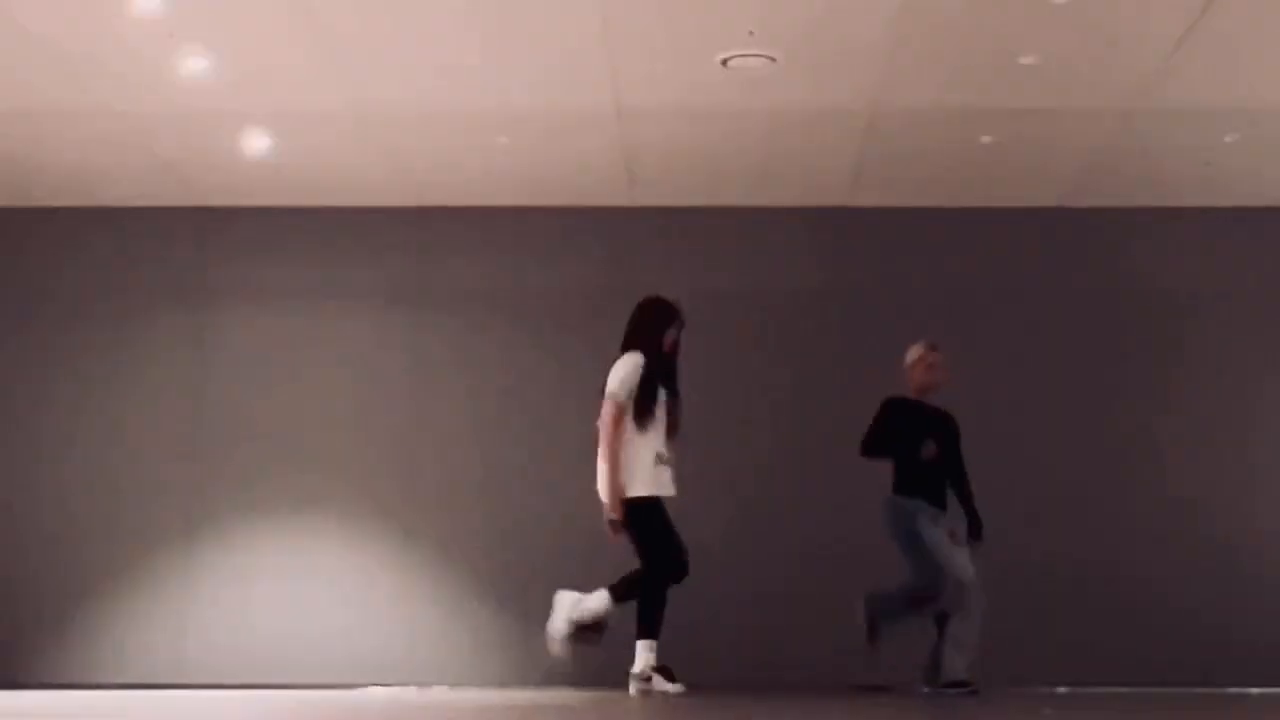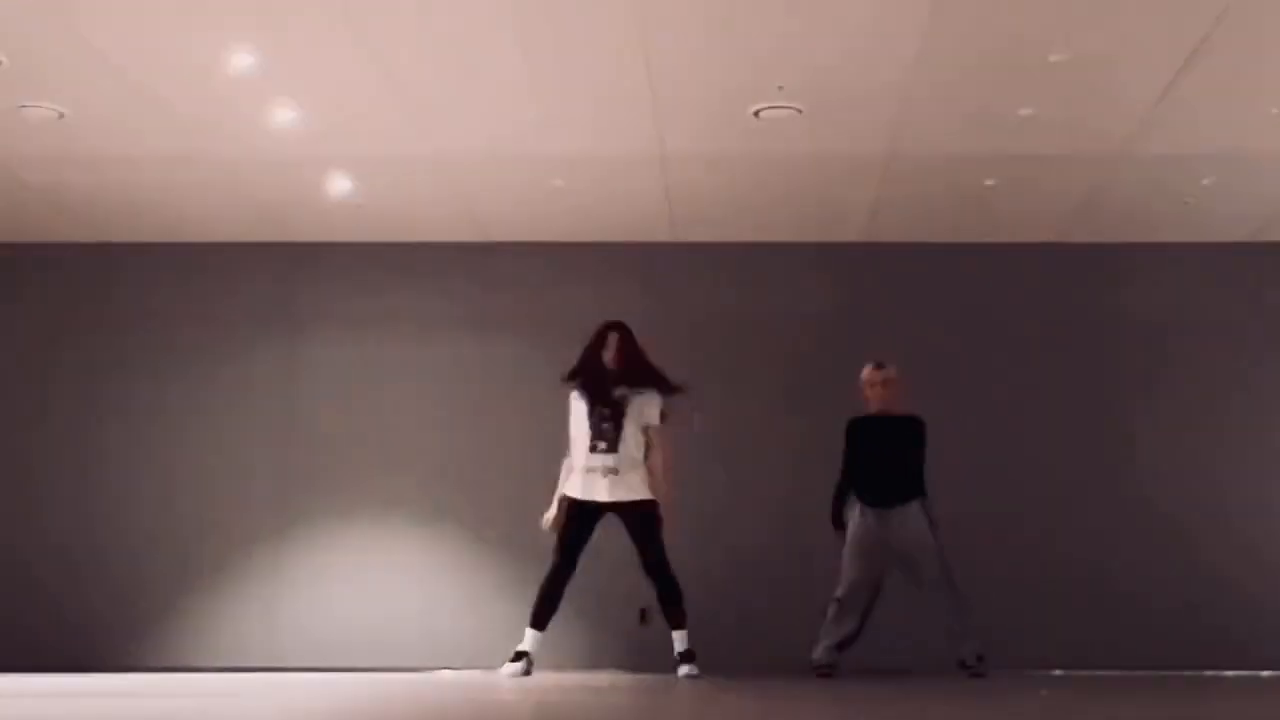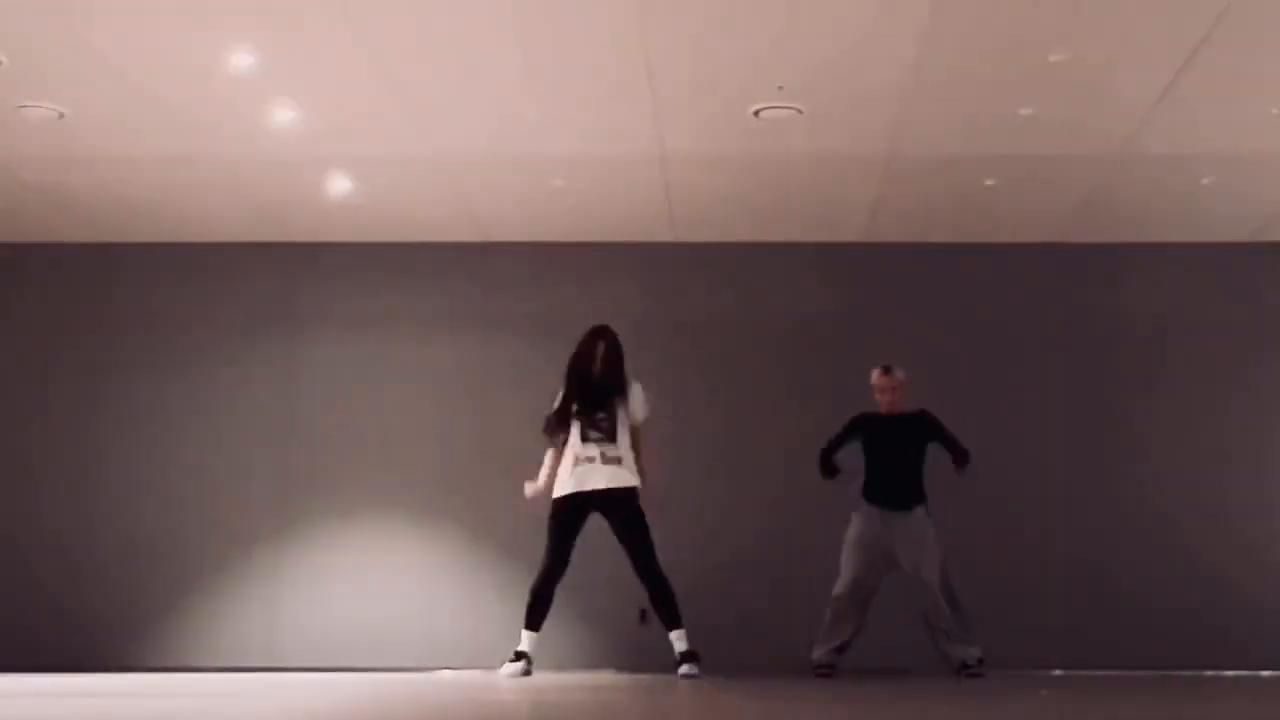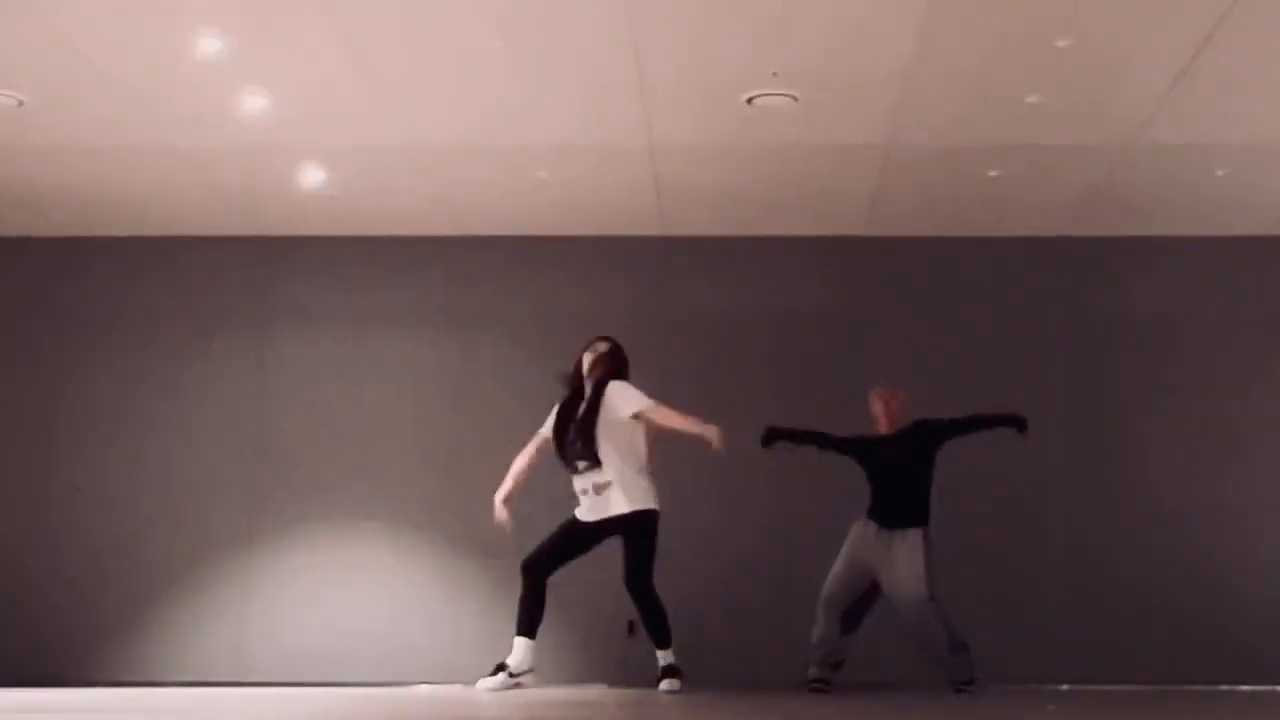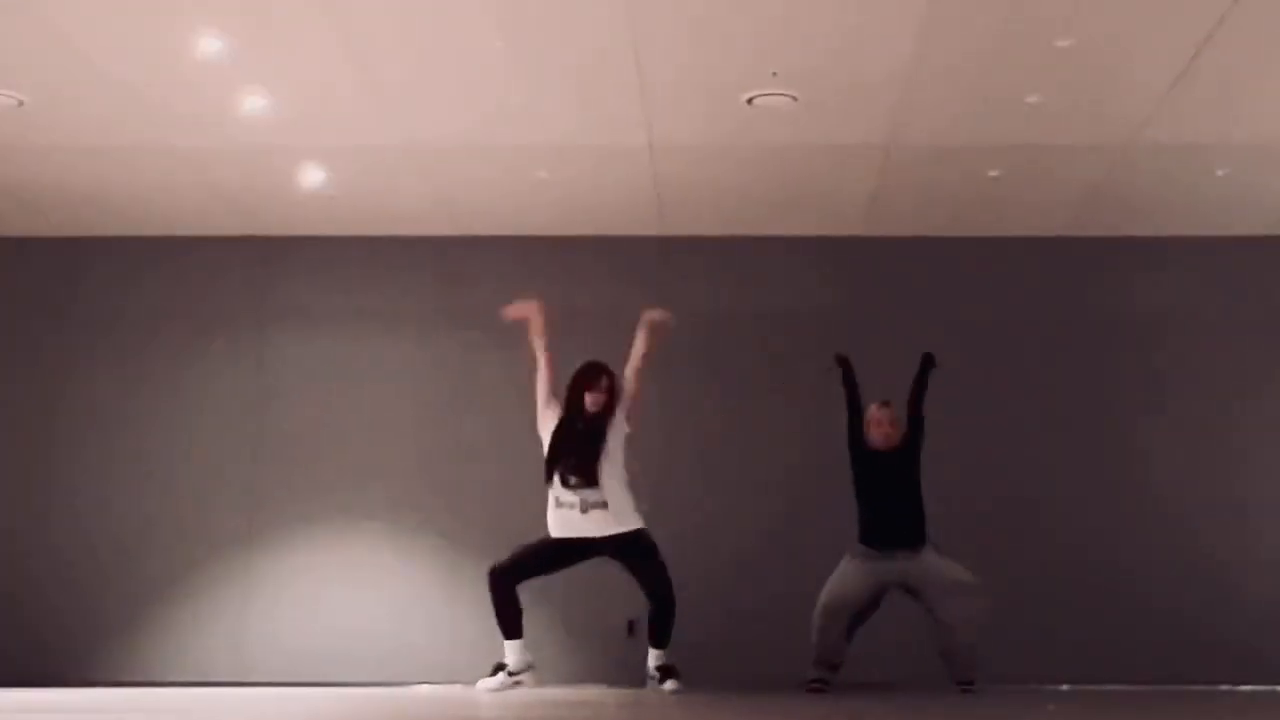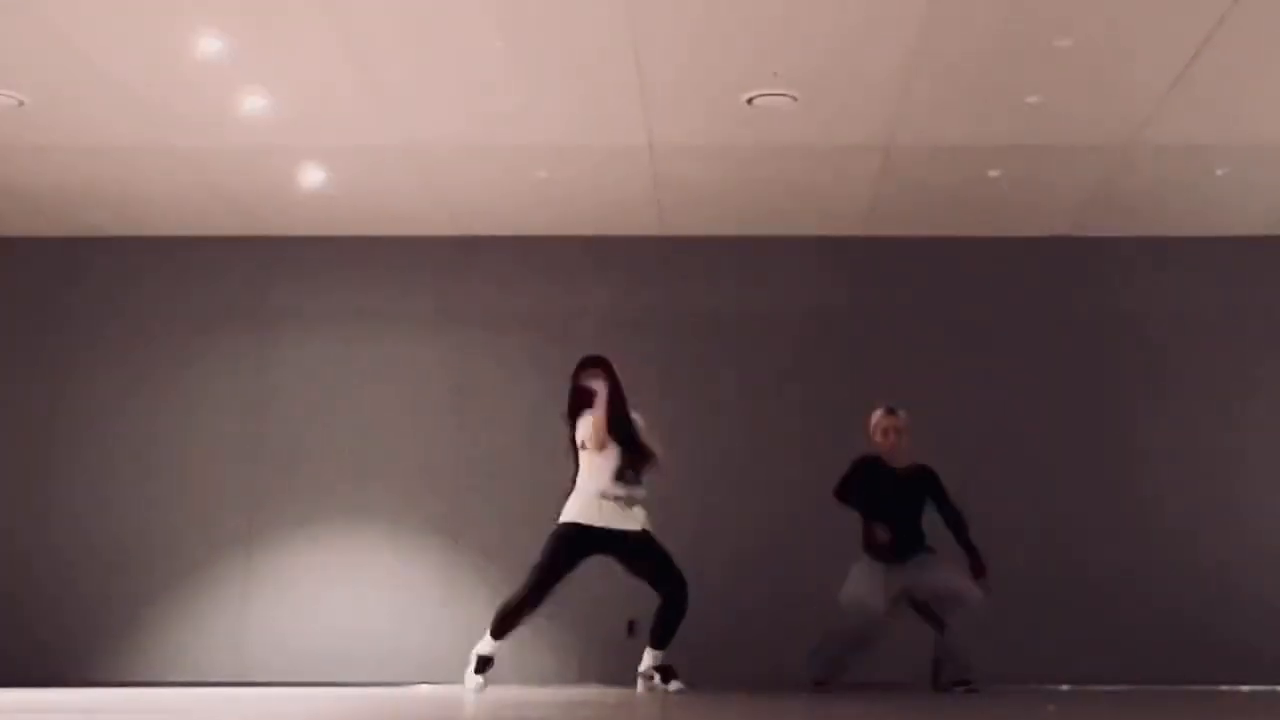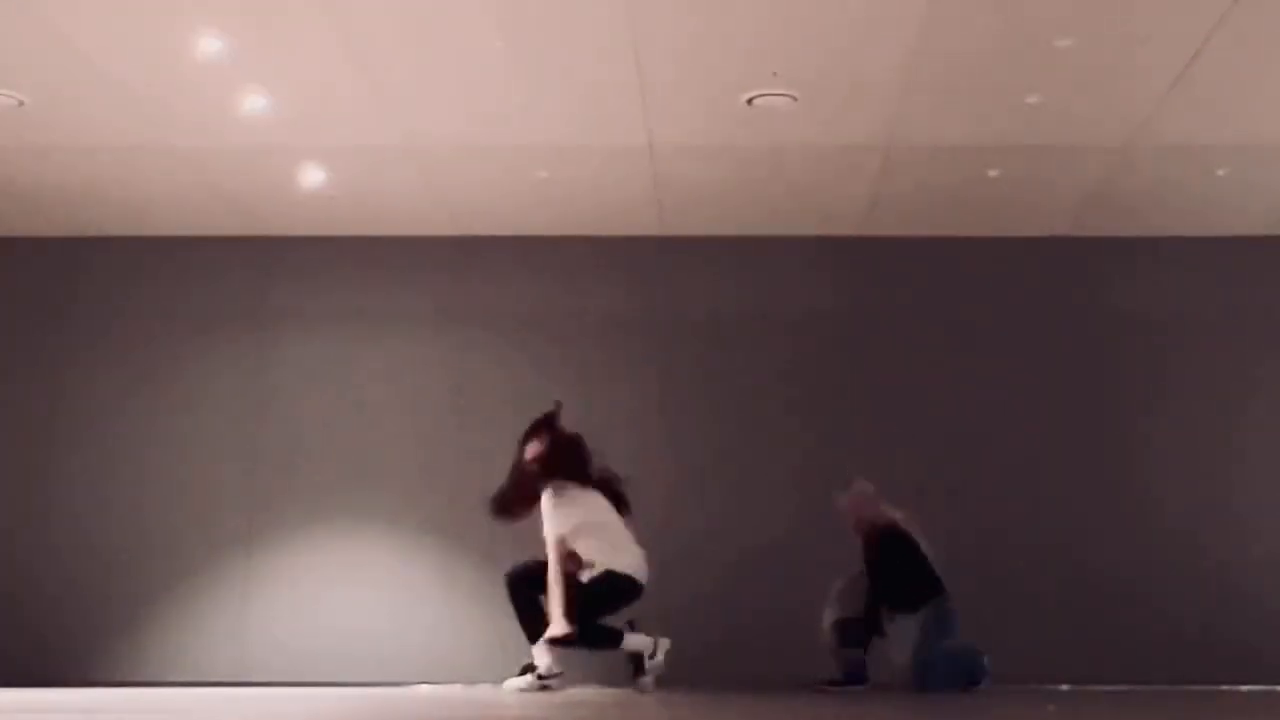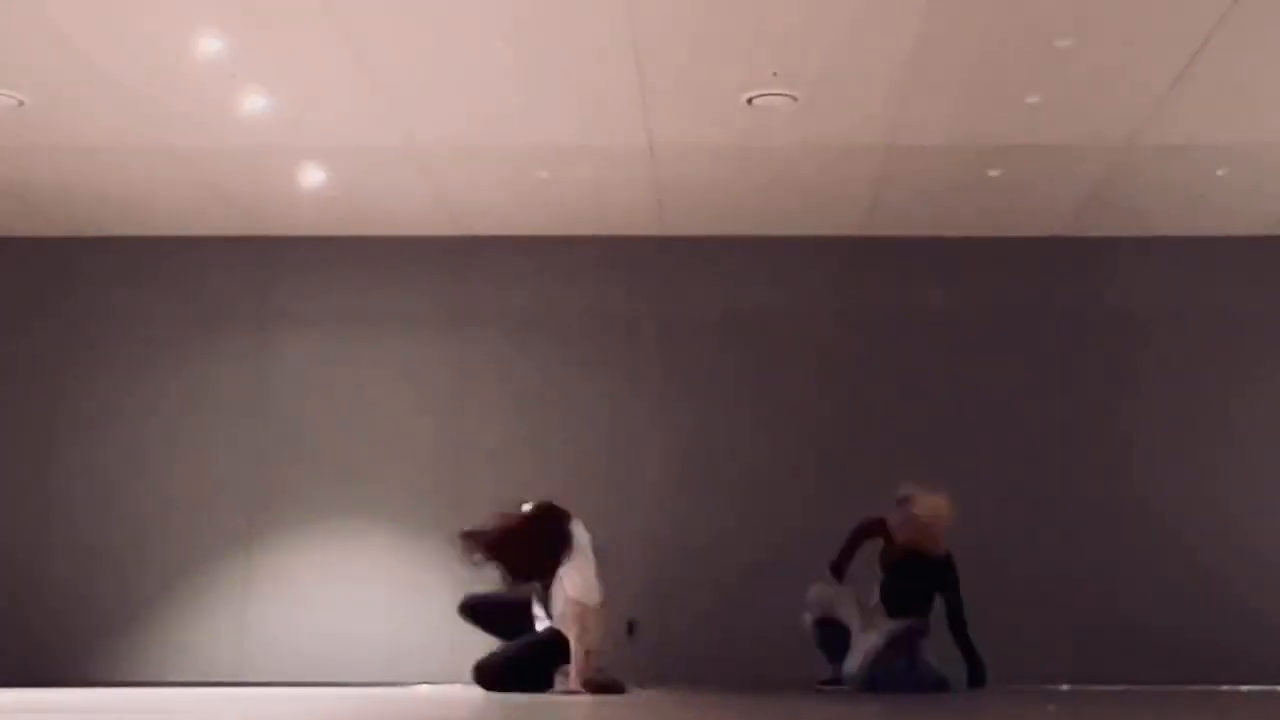
dt=0.5s
person 1, frame 1
left shoulder: (653, 371)
right shoulder: (633, 362)
right elbow: (609, 424)
right wrist: (612, 488)
left hip: (645, 489)
right hip: (631, 489)
left knee: (660, 571)
right knee: (670, 566)
left ankle: (644, 667)
right ankle: (581, 608)
person 1, frame 2
left shoulder: (644, 394)
right shoulder: (581, 393)
left elbow: (656, 450)
right elbow: (574, 451)
left wrist: (662, 499)
right wrist: (557, 501)
left hip: (633, 494)
right hip: (583, 494)
left knee: (658, 568)
right knee: (560, 569)
left ankle: (682, 650)
right ankle: (526, 651)
person 1, frame 3
left shoulder: (629, 392)
right shoulder: (570, 394)
right elbow: (559, 444)
left wrist: (643, 486)
right wrist: (541, 482)
left hip: (618, 490)
right hip: (571, 491)
left knee: (647, 566)
right knee: (552, 568)
left ankle: (683, 649)
right ankle: (524, 652)
person 1, frame 4
left shoulder: (616, 392)
right shoulder: (566, 408)
left elbow: (656, 412)
right elbow: (534, 449)
left wrist: (704, 429)
right wrist: (503, 492)
left hip: (633, 506)
right hip: (591, 512)
left knee: (638, 584)
right knee: (533, 566)
left ankle: (669, 664)
right ankle: (518, 663)
person 1, frame 5
left shoulder: (614, 423)
right shoulder: (554, 421)
left elbow: (634, 369)
right elbow: (543, 366)
left wrist: (645, 326)
right wrist: (535, 320)
left hip: (621, 530)
right hip: (567, 534)
left knee: (660, 590)
right knee: (500, 576)
left ankle: (657, 663)
right ankle: (516, 664)
person 1, frame 6
left shoulder: (629, 423)
right shoulder: (587, 420)
right elbow: (597, 440)
right wrist: (599, 394)
left hip: (628, 527)
right hip: (582, 523)
left knee: (676, 588)
right knee: (533, 591)
left ankle: (651, 667)
right ankle: (486, 649)
person 1, frame 7
left shoulder: (555, 493)
right shoulder: (563, 486)
left elbow: (556, 557)
left wrist: (559, 616)
left hip: (622, 572)
right hip: (594, 567)
left knee: (566, 631)
right knee: (518, 580)
left ankle: (647, 647)
right ankle: (545, 666)
person 1, frame 8
left shoulder: (573, 555)
left elbow: (577, 620)
left wrist: (576, 680)
left hip: (564, 628)
right hip: (542, 611)
left knee: (487, 675)
right knee: (471, 606)
person 2, frame 1
left shoulder: (945, 420)
right shoulder: (896, 408)
left elbow: (958, 473)
right elbow: (869, 446)
left wrist: (974, 519)
right wrist: (914, 451)
left hip: (934, 511)
right hip: (909, 508)
left knee: (965, 591)
right knee: (957, 580)
left ankle: (944, 671)
right ankle: (880, 609)
person 2, frame 2
left shoulder: (913, 425)
right shoulder: (857, 427)
left elbow: (916, 472)
right elbow: (848, 473)
left wrist: (925, 512)
right wrist: (838, 511)
left hip: (907, 513)
right hip: (867, 516)
left knee: (939, 583)
right knee: (852, 589)
left ankle: (969, 653)
right ankle: (825, 654)
person 2, frame 3
left shoulder: (920, 419)
right shoulder: (865, 422)
left elbow: (949, 442)
right elbow: (834, 447)
left wrist: (958, 453)
right wrist: (827, 461)
left hip: (913, 516)
right hip: (872, 516)
left knee: (937, 586)
right knee: (850, 586)
left ankle: (966, 655)
right ankle: (825, 654)
person 2, frame 4
left shoulder: (923, 433)
right shoulder: (866, 445)
left elbow: (963, 425)
right elbow: (826, 442)
left wrist: (1005, 420)
right wrist: (784, 433)
left hip: (909, 535)
right hip: (870, 531)
left knee: (915, 599)
right knee: (833, 596)
left ankle: (959, 668)
right ankle: (821, 669)
person 2, frame 5
left shoulder: (909, 453)
right shoulder: (862, 457)
left elbow: (917, 412)
right elbow: (853, 416)
left wrist: (924, 372)
right wrist: (847, 375)
left hip: (917, 556)
right hip: (870, 556)
left knee: (961, 586)
right knee: (831, 603)
left ankle: (961, 670)
right ankle: (823, 670)
person 2, frame 6
left shoulder: (924, 475)
right shoulder: (868, 466)
left elbow: (950, 515)
right elbow: (842, 493)
left wrist: (972, 553)
right wrist: (872, 520)
left hip: (916, 560)
right hip: (877, 563)
left knee: (966, 597)
right knee: (862, 609)
left ankle: (950, 674)
right ankle: (822, 670)
person 2, frame 7
left shoulder: (887, 539)
left hip: (927, 609)
right hip: (900, 609)
left knee: (926, 675)
left ankle: (974, 661)
right ankle: (851, 671)
person 2, frame 8
left shoulder: (940, 562)
left elbow: (955, 615)
right elbow: (863, 530)
left wrist: (973, 662)
right wrist: (841, 562)
left hip: (905, 623)
right hip: (881, 612)
left knee: (858, 674)
right knee: (818, 596)
